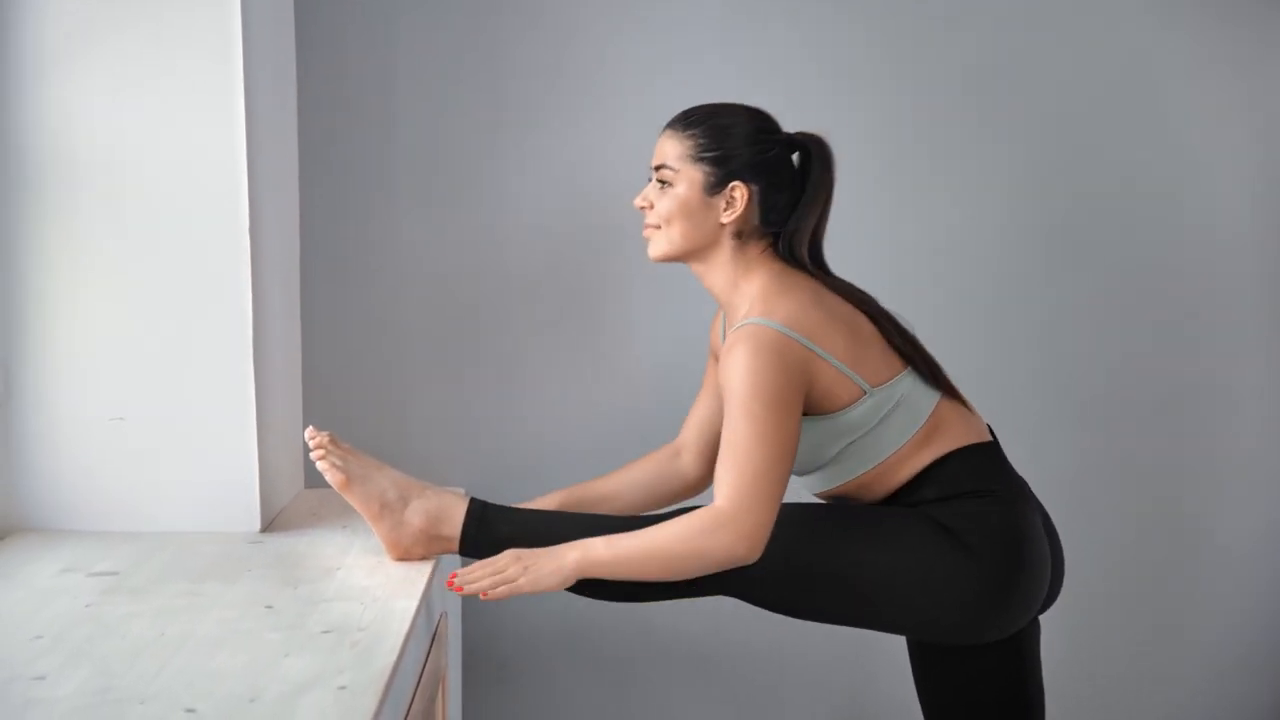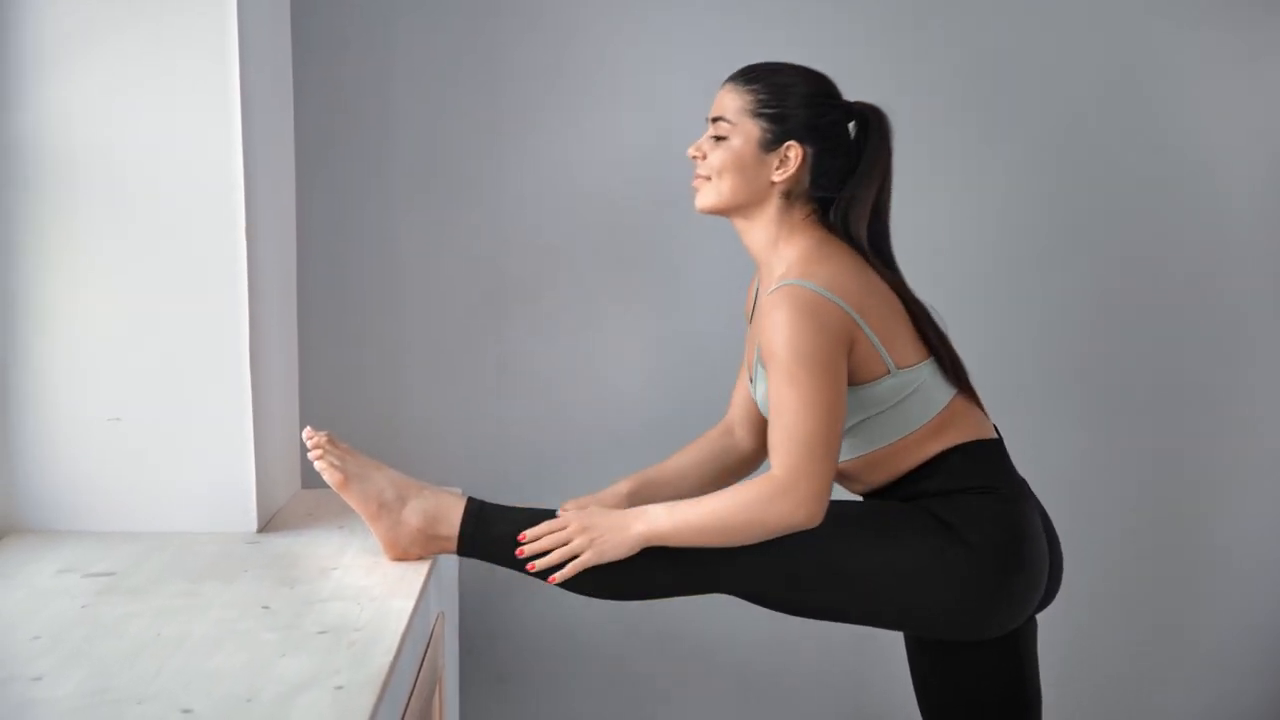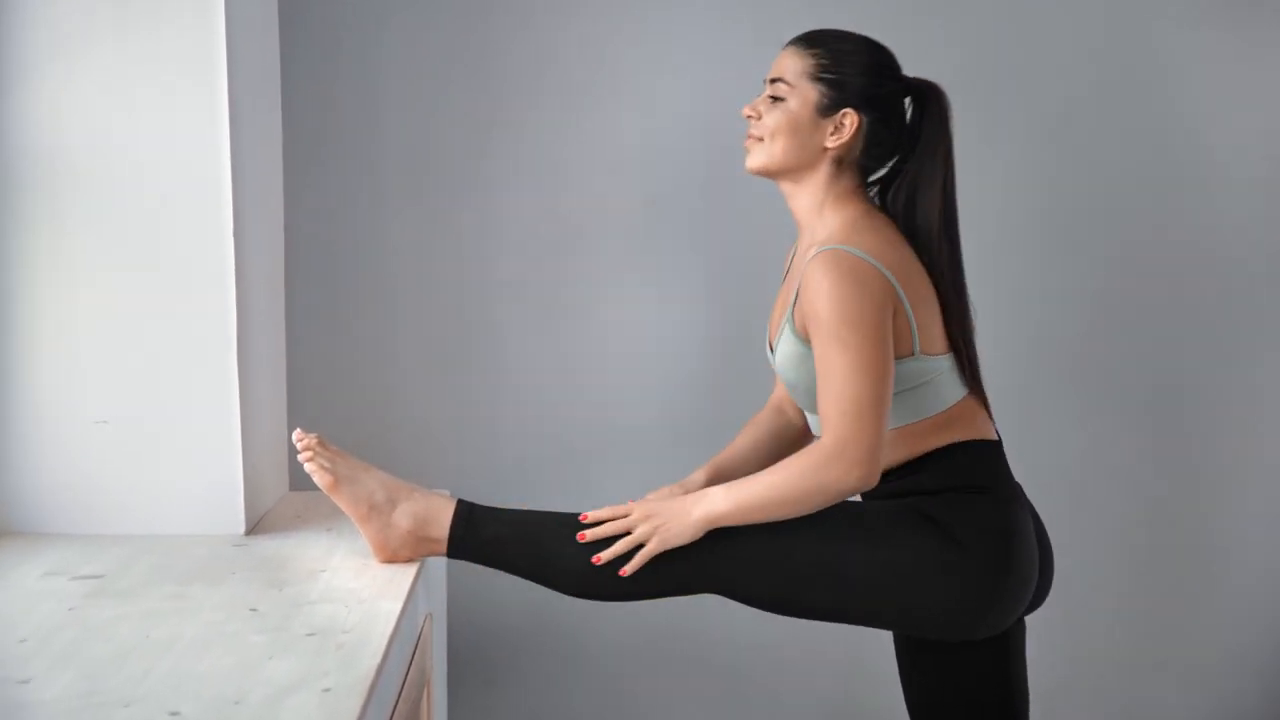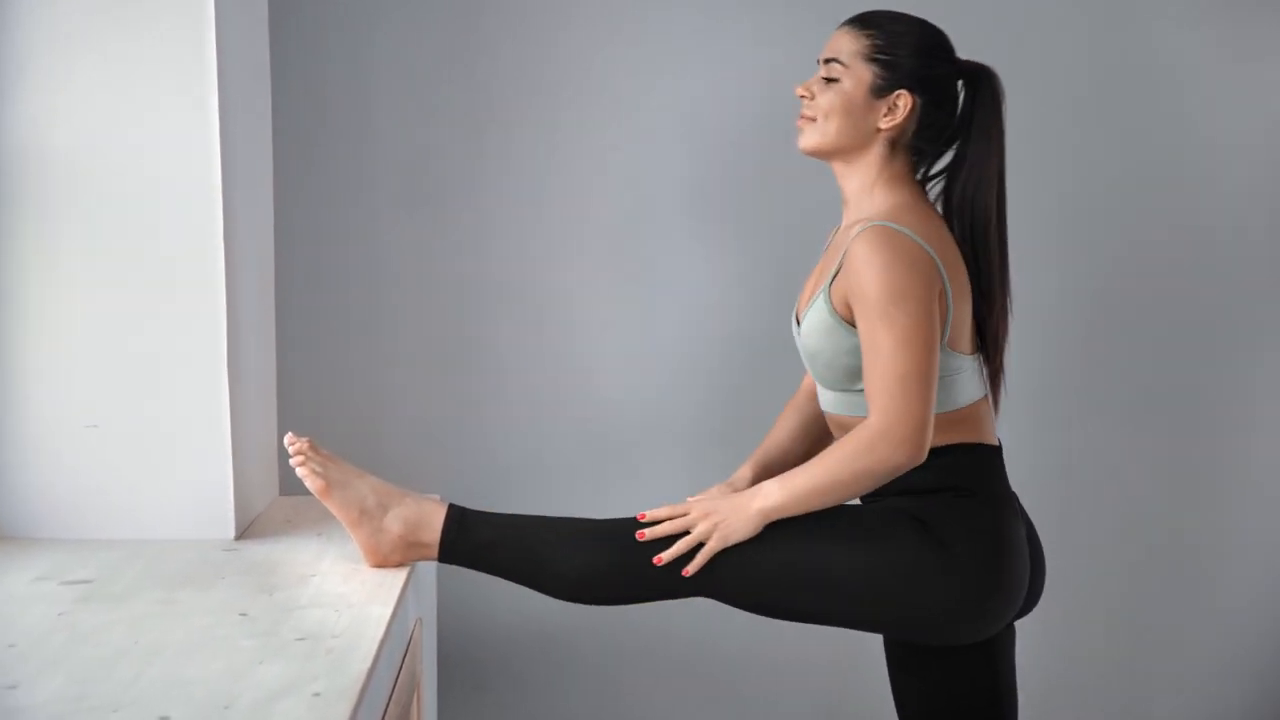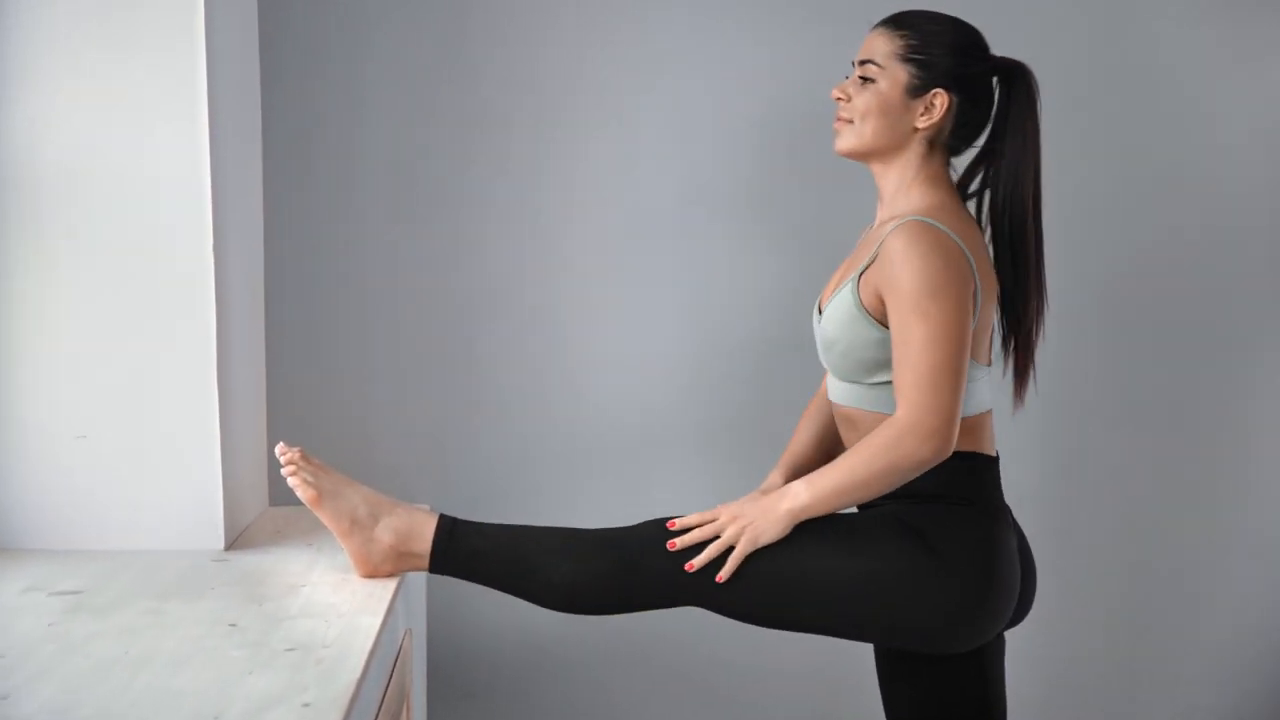
dt=0.2s
person 1, frame 1
left shoulder: (766, 336)
right shoulder: (747, 306)
left elbow: (735, 533)
right elbow: (688, 461)
left wrist: (566, 558)
right wrist: (550, 506)
left hip: (969, 550)
right hip: (985, 550)
left knee: (718, 545)
left ankle: (447, 522)
person 1, frame 2
left shoulder: (803, 298)
right shoulder: (785, 273)
left elbow: (794, 497)
right elbow: (742, 438)
left wrist: (637, 524)
right wrist: (626, 494)
left hip: (967, 547)
right hip: (977, 546)
left knee: (724, 548)
left ankle: (445, 522)
person 1, frame 3
left shoulder: (841, 265)
right shoulder: (828, 242)
left elbow: (848, 460)
right elbow: (794, 412)
left wrist: (702, 509)
right wrist: (702, 482)
left hip: (956, 545)
right hip: (968, 546)
left knee: (711, 554)
left ankle: (434, 525)
person 1, frame 4
left shoulder: (887, 244)
right shoulder: (870, 226)
left elbow: (899, 437)
right elbow: (829, 393)
left wrist: (754, 506)
right wrist: (747, 479)
left hip: (948, 545)
right hip: (958, 547)
left knee: (693, 552)
left ankle: (425, 528)
person 1, frame 5
left shoulder: (921, 240)
right shoulder: (902, 226)
left elbow: (924, 432)
right elbow: (845, 388)
left wrist: (784, 508)
right wrist: (777, 484)
left hip: (939, 552)
right hip: (949, 555)
left knee: (680, 556)
left ankle: (412, 539)
